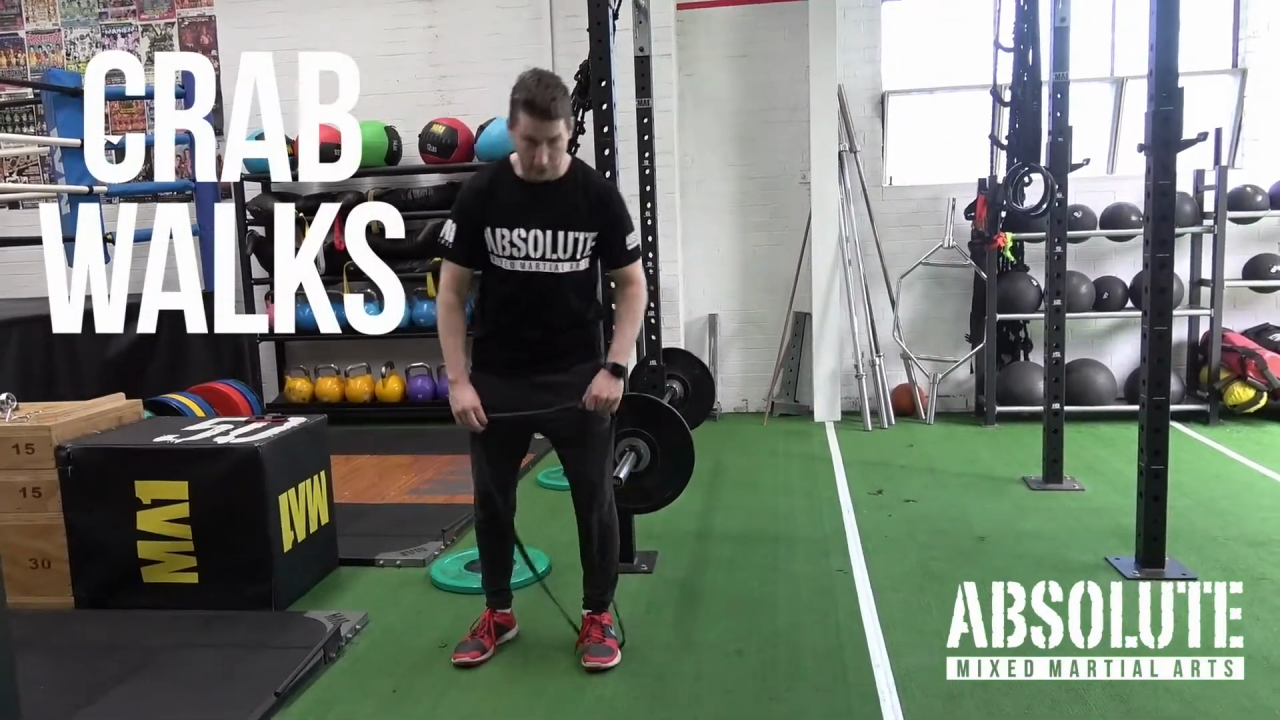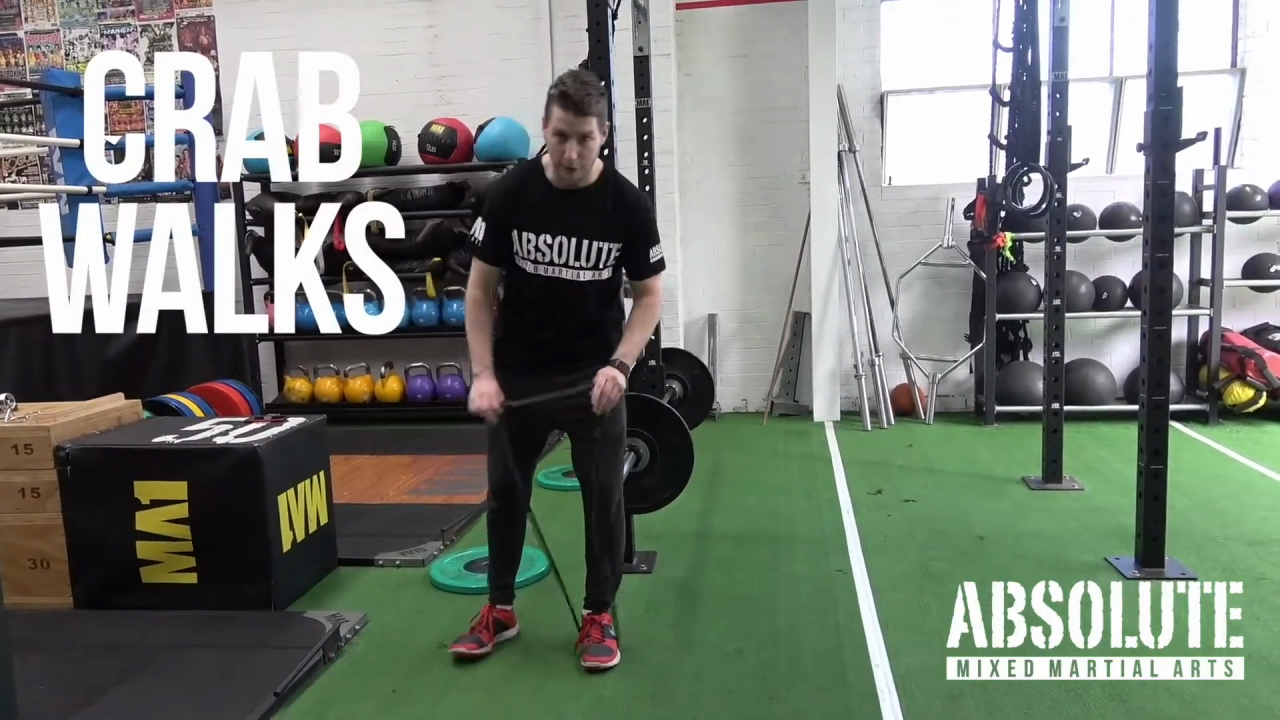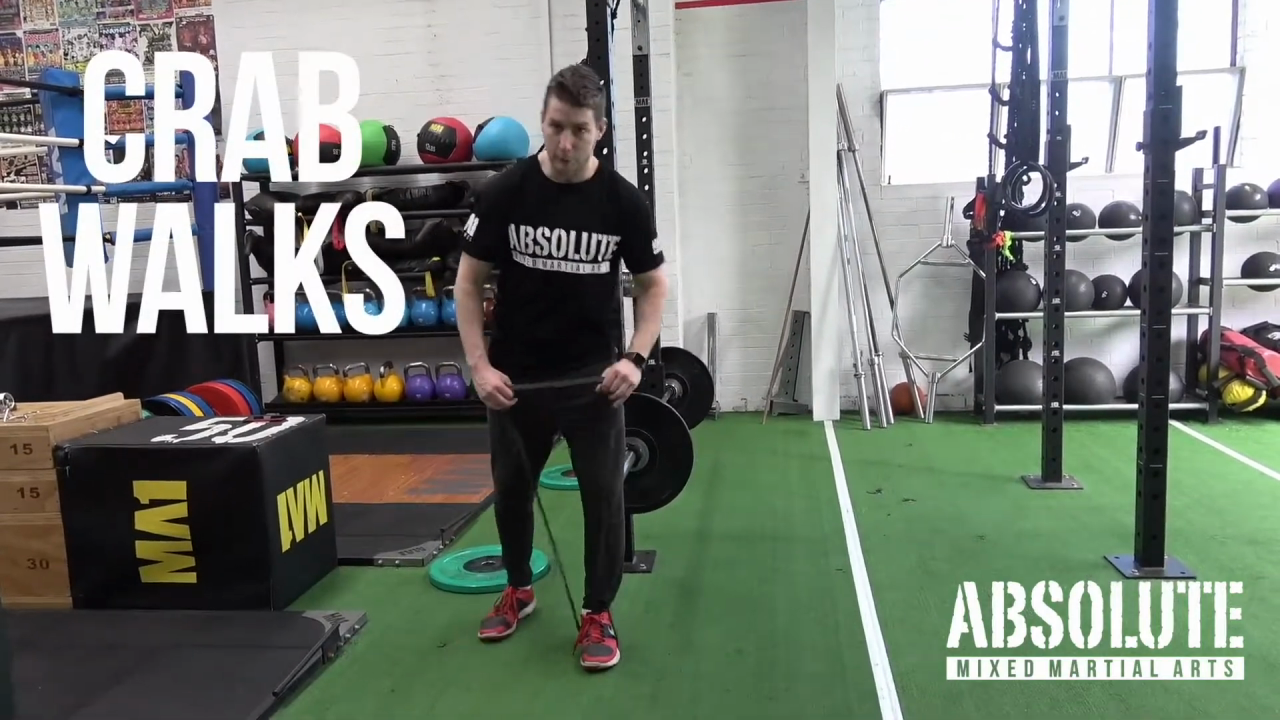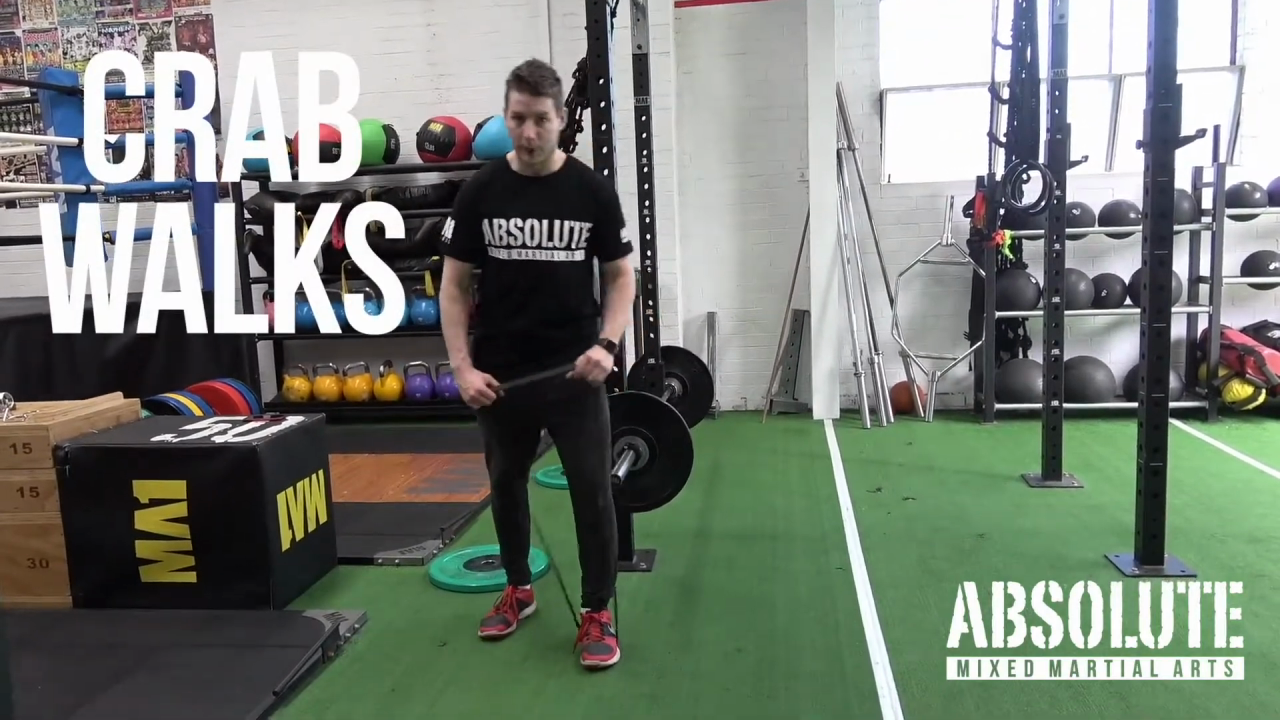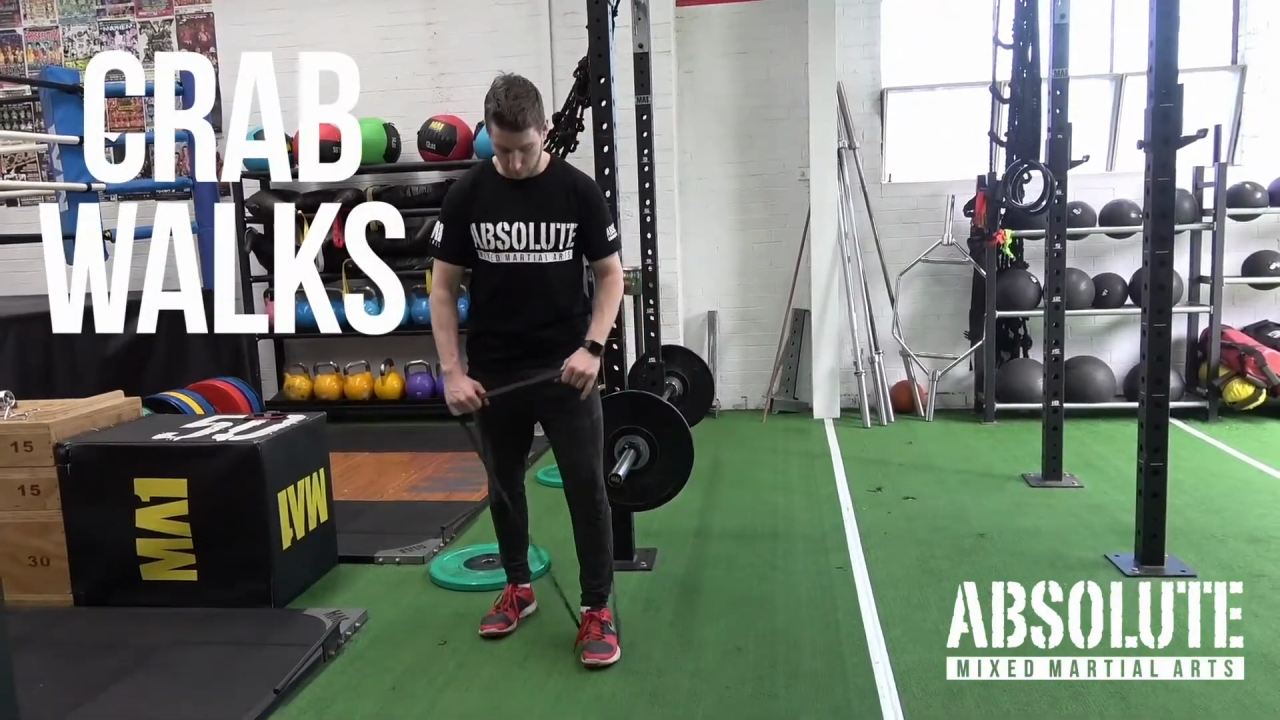
dt=0.4s
person 1, frame 1
left shoulder: (598, 195)
right shoulder: (481, 194)
left elbow: (631, 284)
right elbow: (452, 290)
left wrist: (615, 368)
right wrist: (458, 379)
left hip: (577, 376)
right hip: (498, 377)
left knee: (594, 498)
right knee: (492, 499)
left ankle: (598, 615)
right ankle: (498, 613)
person 1, frame 2
left shoulder: (627, 203)
right shoulder: (510, 193)
left elbow: (650, 292)
right elbow: (482, 288)
left wrist: (619, 365)
right wrist: (483, 373)
left hip: (594, 376)
right hip: (519, 374)
left knee: (603, 498)
right knee: (506, 492)
left ankle: (598, 616)
right ankle: (499, 609)
person 1, frame 3
left shoulder: (623, 200)
right shoulder: (505, 191)
left elbow: (653, 285)
right elbow: (469, 281)
left wrist: (635, 357)
right wrist: (479, 364)
left hip: (593, 376)
right hip: (515, 375)
left knee: (603, 496)
right knee: (512, 489)
left ankle: (598, 614)
right ankle: (518, 588)
person 1, frame 4
left shoulder: (592, 190)
right shoulder: (480, 192)
left elbow: (621, 275)
right elbow: (453, 285)
left wrist: (606, 344)
right wrist: (462, 366)
left hip: (574, 372)
right hip: (500, 373)
left knee: (592, 491)
right knee: (505, 485)
left ankle: (597, 612)
right ankle: (518, 589)
person 1, frame 5
left shoulder: (578, 190)
right shoulder: (467, 194)
left elbow: (609, 274)
right elbow: (443, 287)
left wrist: (592, 347)
right wrist: (452, 371)
left hip: (565, 367)
right hip: (494, 372)
left knee: (586, 486)
right knee: (503, 482)
left ankle: (596, 610)
right ankle: (518, 586)
